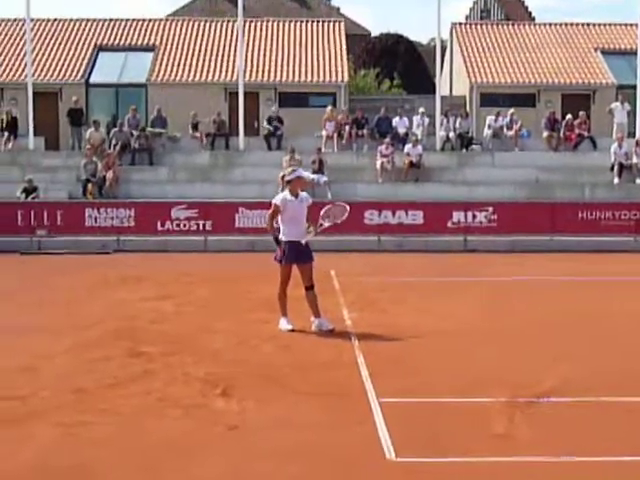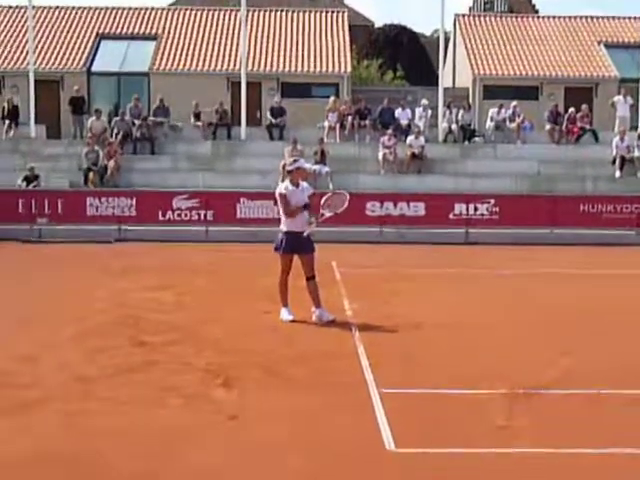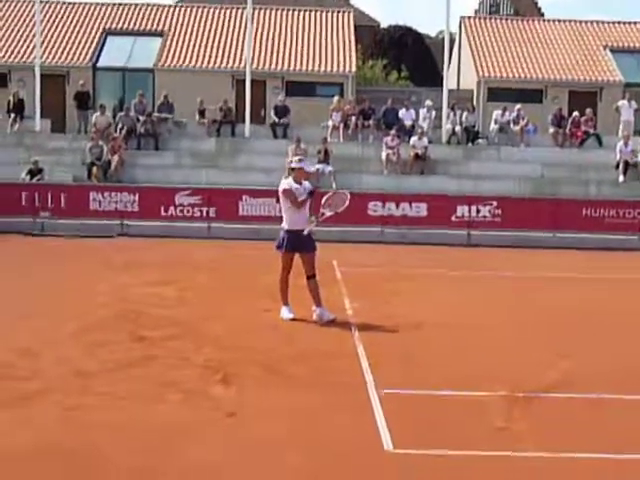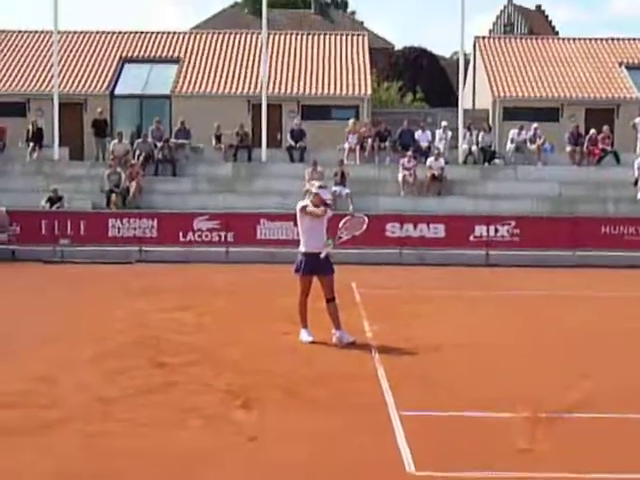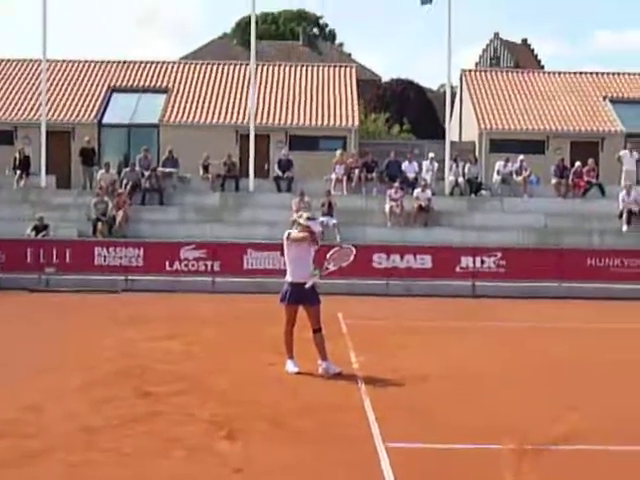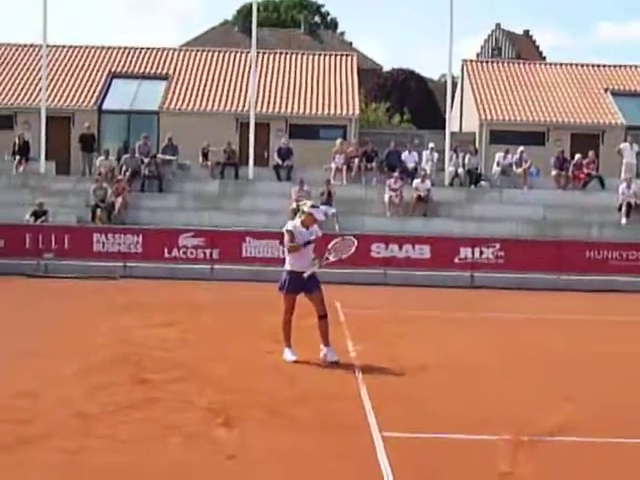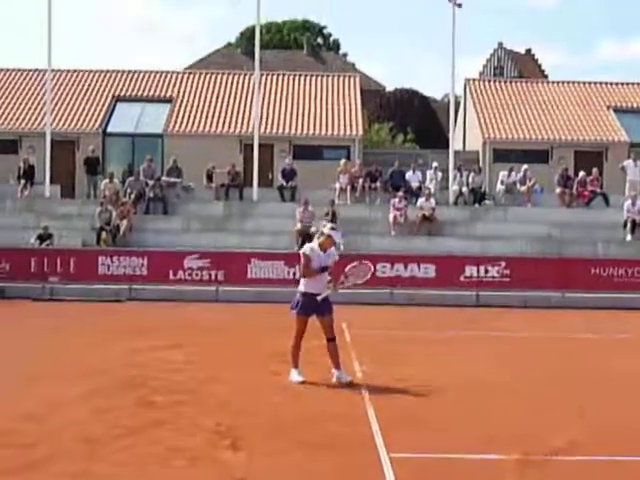
dt=0.3s
person 1, frame 1
left shoulder: (305, 198)
right shoulder: (282, 199)
right elbow: (270, 221)
left wrist: (311, 227)
right wrist: (278, 242)
left hip: (302, 244)
right hip: (287, 245)
left knee: (309, 284)
right knee: (284, 283)
left ankle: (317, 320)
right ankle: (284, 319)
person 1, frame 2
left shoulder: (305, 187)
right shoulder: (283, 188)
right elbow: (287, 213)
left wrist: (312, 217)
right wrist: (306, 206)
left hip: (303, 235)
right hip: (288, 235)
left knee: (310, 274)
right knee: (285, 274)
left ankle: (318, 310)
right ankle: (285, 309)
person 1, frame 3
left shoulder: (306, 185)
right shoulder: (286, 185)
right elbow: (298, 205)
right wrist: (310, 193)
left hip: (305, 233)
right hip: (290, 233)
left knee: (311, 273)
right knee: (286, 272)
left ankle: (318, 309)
right ankle: (285, 307)
person 1, frame 4
left shoulder: (325, 210)
right shoulder: (303, 206)
right elbow: (319, 213)
right wrist: (325, 206)
left hip: (322, 256)
right hip: (307, 256)
left knee: (330, 295)
right knee: (304, 295)
left ankle: (338, 332)
right ankle: (304, 330)
person 1, frame 5
left shoulder: (311, 242)
right shoulder: (289, 235)
right elbow: (302, 236)
right wrist: (312, 237)
left hip: (308, 286)
right hip: (293, 286)
left knee: (317, 326)
right knee: (290, 325)
left ankle: (324, 362)
right ankle: (290, 360)
person 1, frame 6
left shoulder: (314, 230)
right shoulder: (291, 226)
right elbow: (289, 248)
left wrist: (318, 259)
right wrist: (309, 242)
left hip: (309, 275)
right hip: (292, 275)
left knee: (322, 311)
right knee: (288, 314)
left ankle: (326, 348)
right ankle: (288, 349)
person 1, frame 7
left shoulder: (331, 253)
right shoulder: (309, 249)
right elbow: (304, 273)
left wrist: (333, 281)
right wrist: (324, 268)
left hip: (322, 297)
right hip: (306, 296)
left knee: (331, 335)
right knee: (299, 335)
left ankle: (337, 371)
right ankle: (295, 370)
